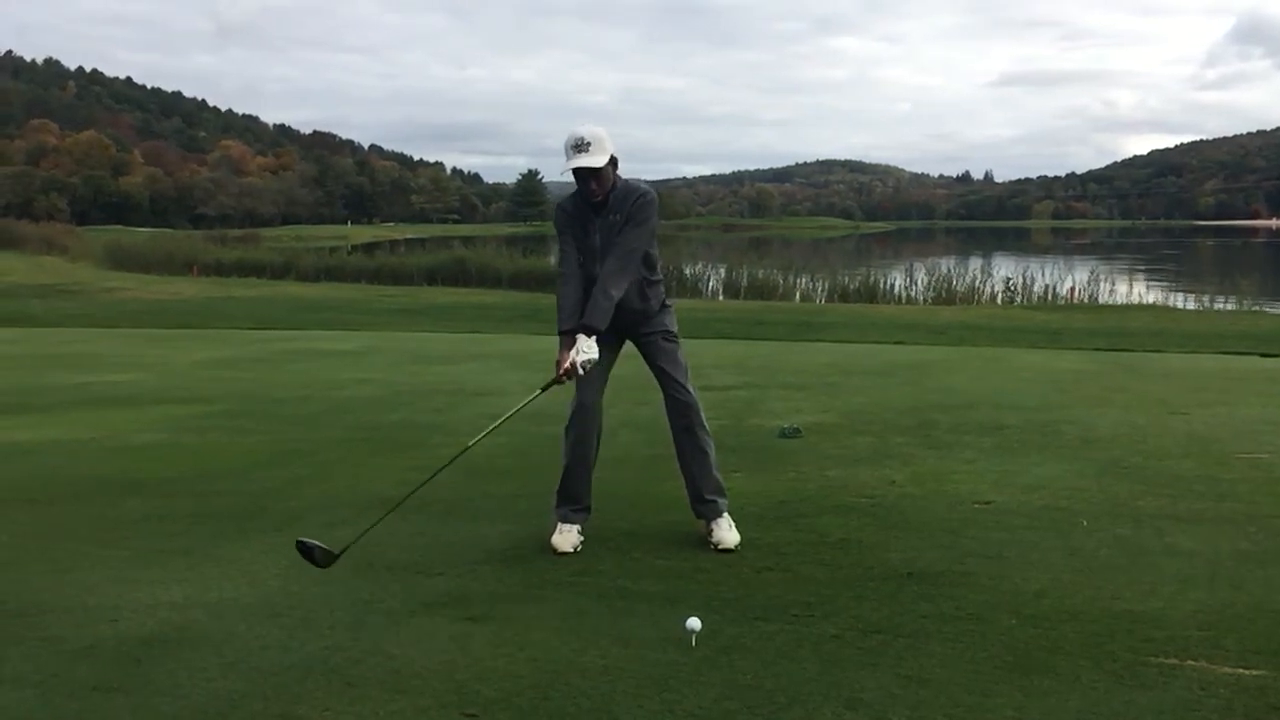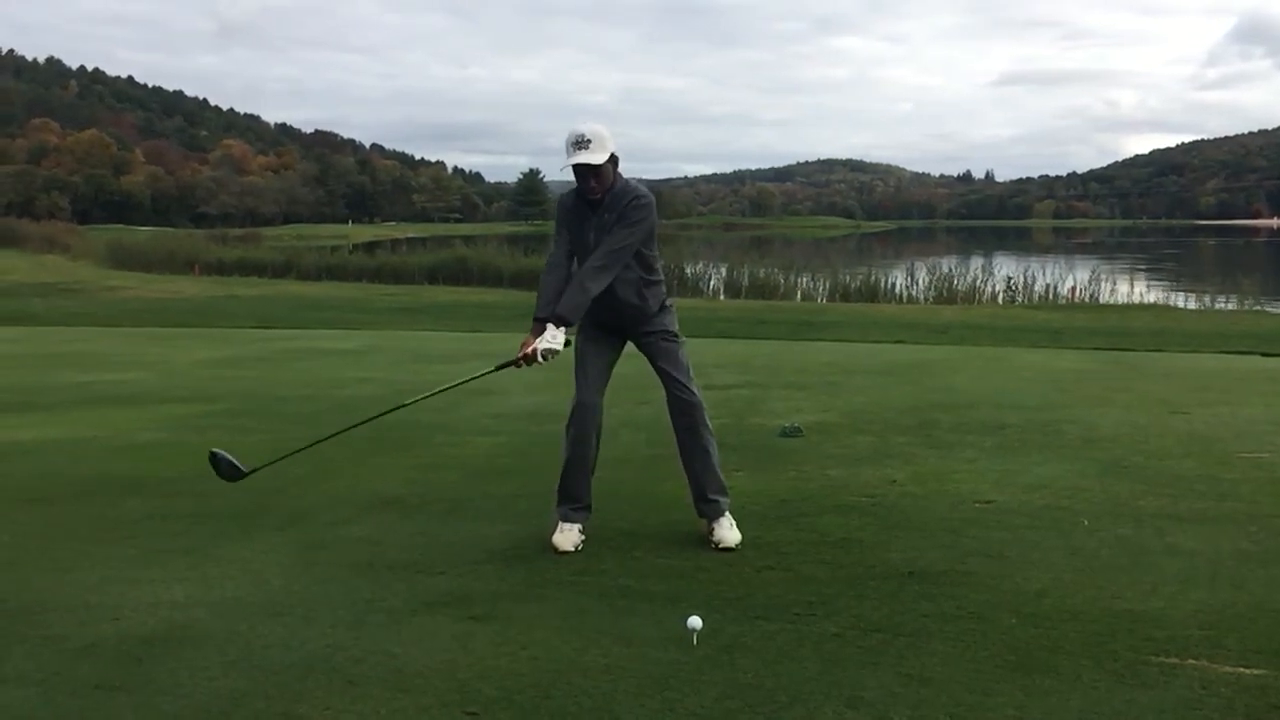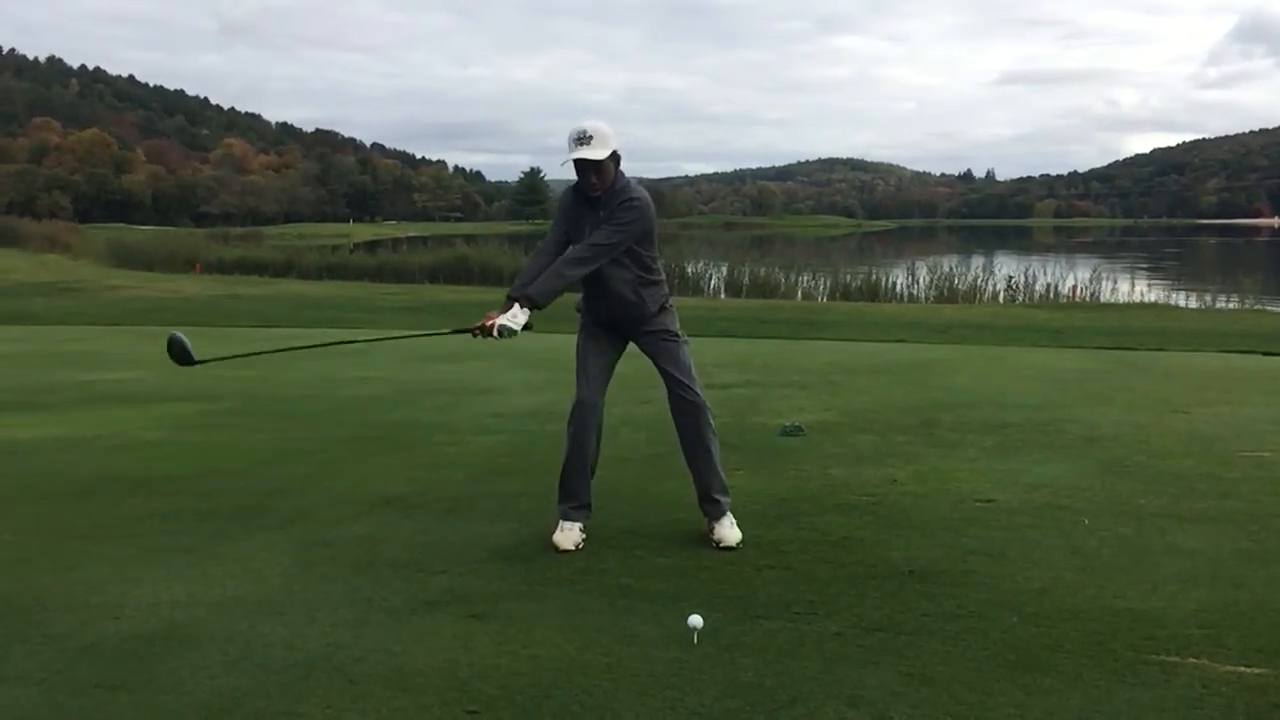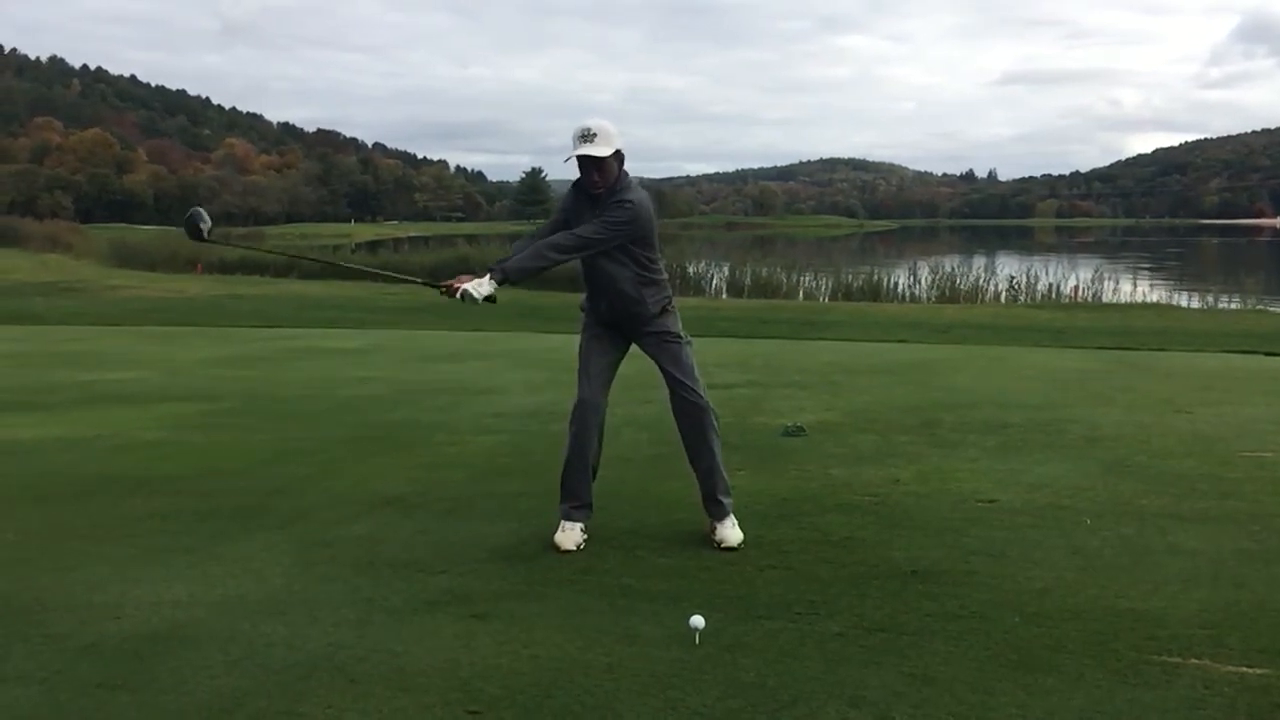
dt=0.5s
person 1, frame 1
left shoulder: (642, 200)
right shoulder: (567, 211)
left elbow: (618, 269)
right elbow: (569, 274)
left wrist: (588, 335)
right wrist: (567, 339)
left hip: (648, 311)
right hip: (590, 318)
left knee: (683, 400)
right knee: (585, 405)
left ankle: (714, 510)
right ankle: (571, 514)
person 1, frame 2
left shoulder: (639, 201)
right shoulder: (568, 205)
left elbow: (600, 267)
right elbow: (558, 265)
left wrist: (558, 325)
right wrist: (539, 324)
left hip: (650, 312)
right hip: (598, 318)
left knee: (686, 399)
right knee: (585, 405)
left ankle: (716, 510)
right ankle: (572, 514)
person 1, frame 3
left shoulder: (636, 203)
right shoulder: (571, 200)
left elbow: (583, 258)
right elbow: (548, 252)
left wrist: (526, 307)
right wrist: (510, 303)
left hip: (651, 313)
right hip: (599, 316)
left knee: (689, 399)
right knee: (586, 404)
left ankle: (718, 510)
right ankle: (573, 513)
person 1, frame 4
left shoulder: (632, 206)
right shoulder: (579, 195)
left elbow: (563, 247)
right elbow: (542, 236)
left wrist: (492, 278)
right wrist: (490, 274)
left hip: (653, 314)
right hip: (603, 317)
left knee: (692, 400)
right knee: (587, 405)
left ankle: (721, 511)
right ankle: (574, 513)
